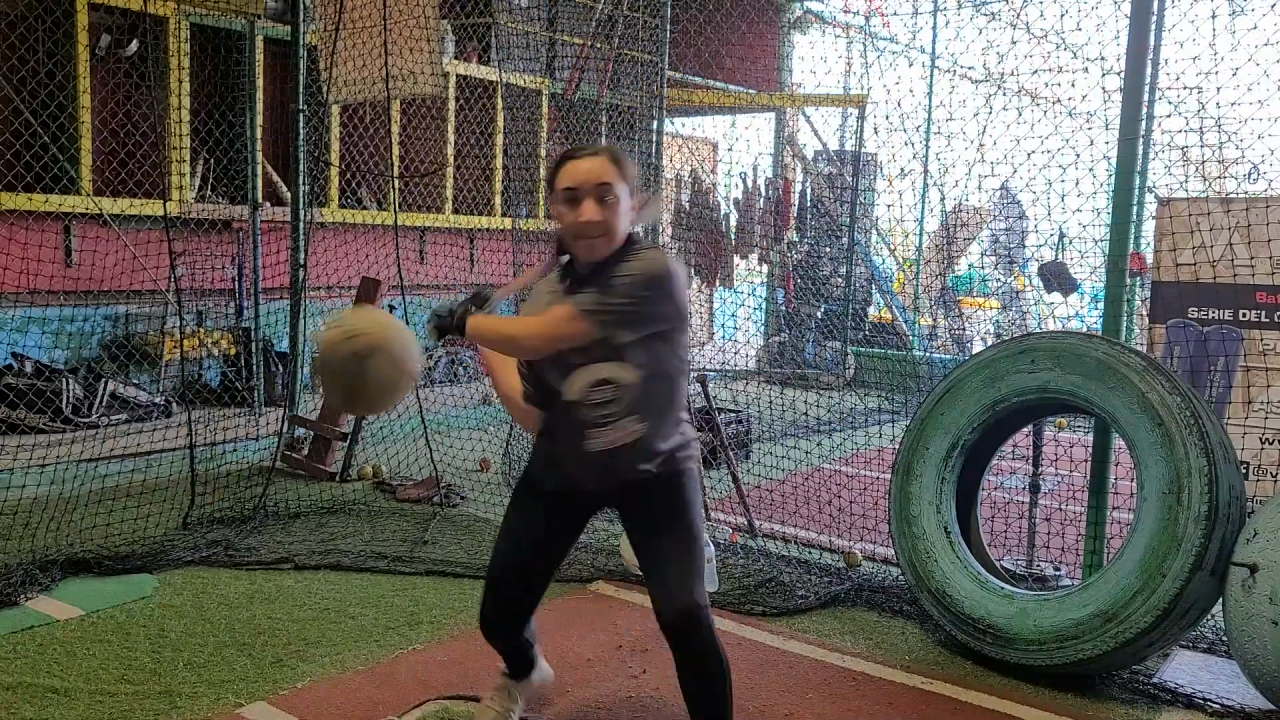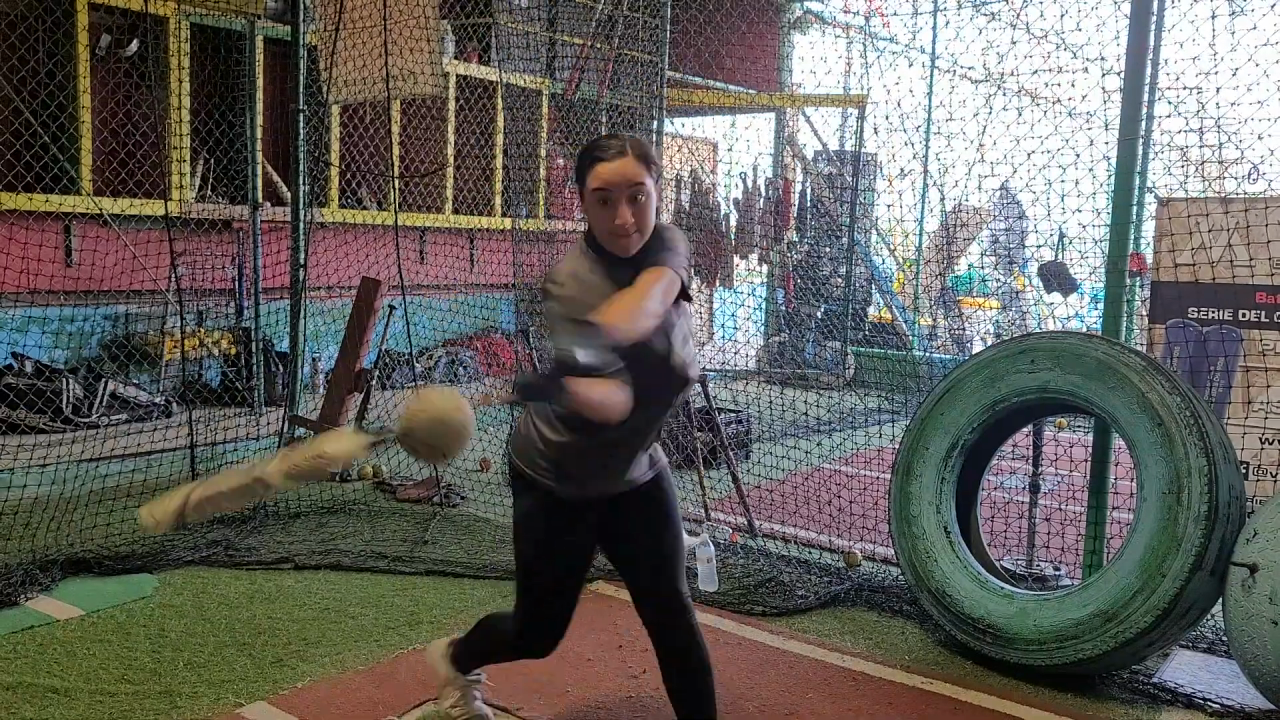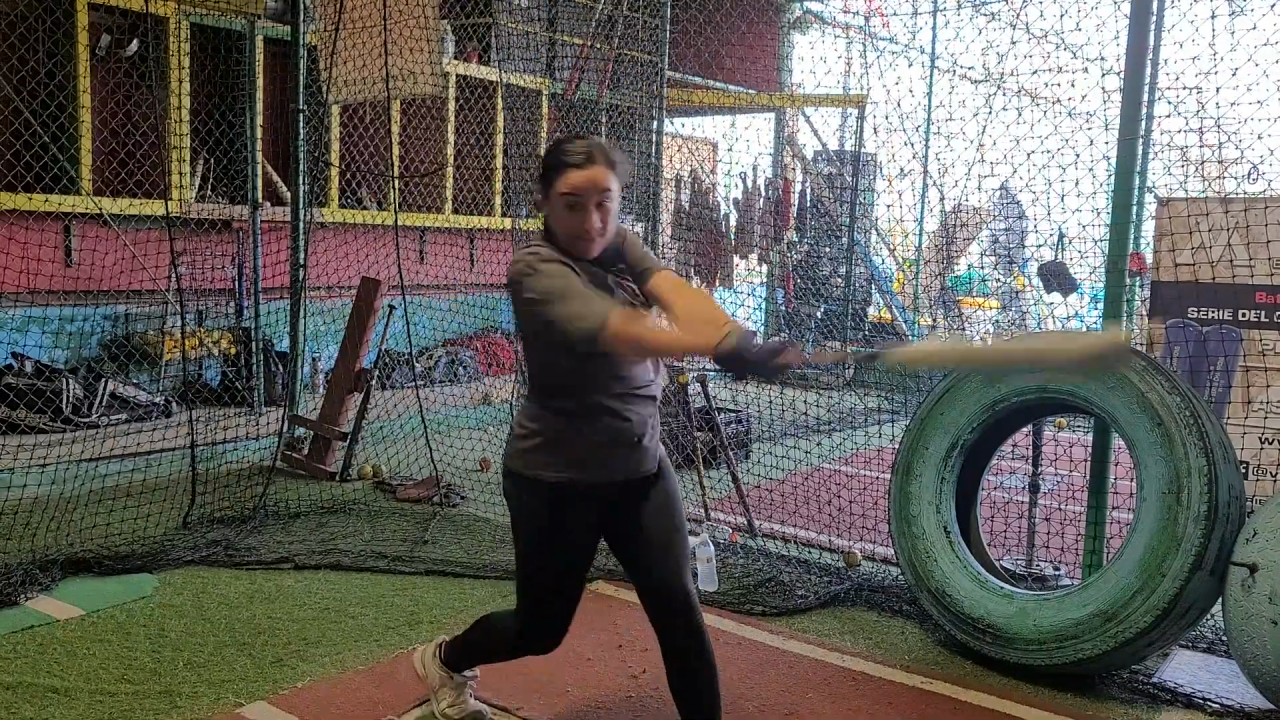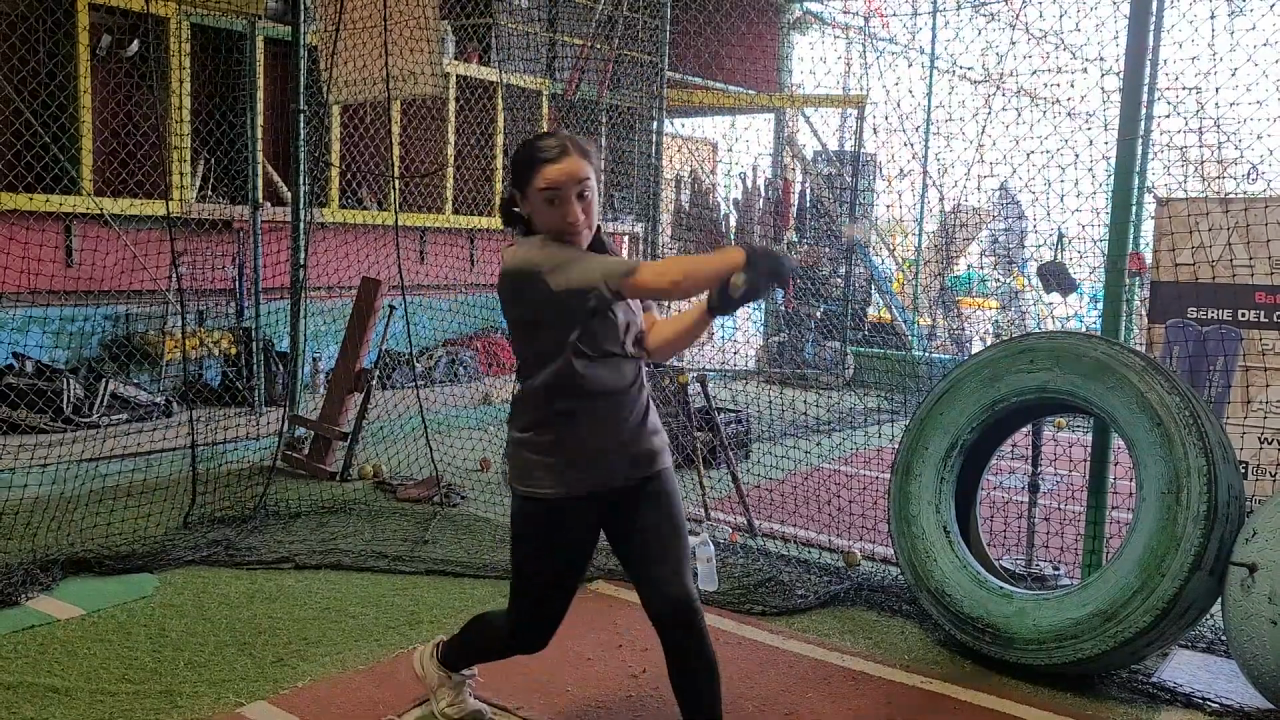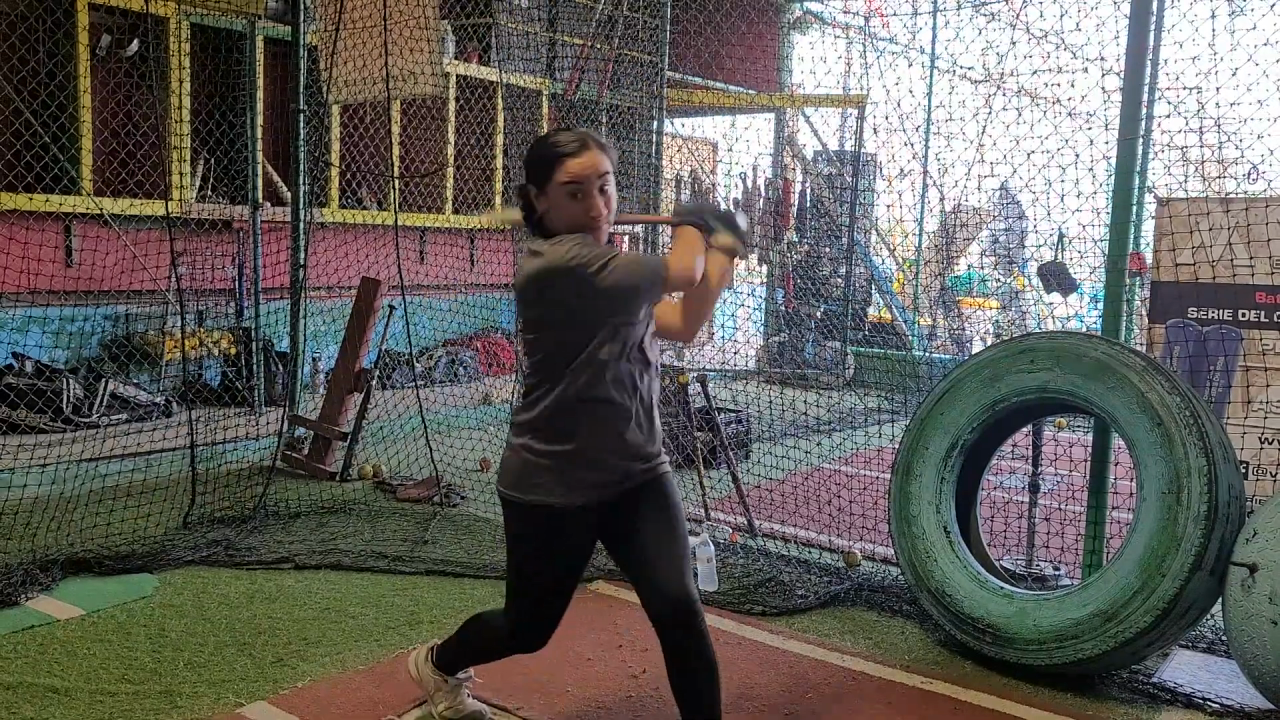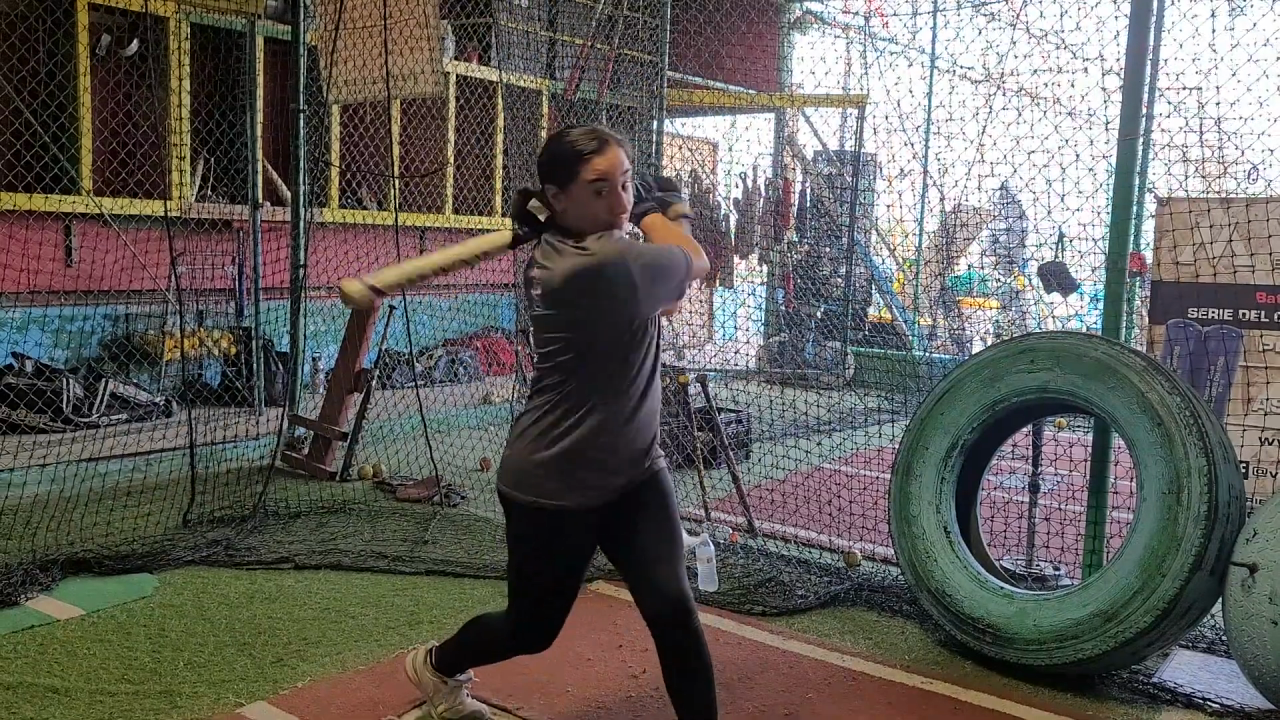
dt=0.1s
person 1, frame 1
left shoulder: (654, 273)
right shoulder: (551, 284)
left elbow: (540, 335)
left wrist: (466, 321)
right wrist: (519, 396)
left hip: (657, 465)
right hip: (563, 468)
left knee: (685, 616)
right knee: (499, 609)
right ankle: (522, 674)
person 1, frame 2
left shoulder: (667, 243)
right shoulder: (571, 265)
left elbow: (645, 302)
right elbow: (599, 398)
left wrist: (589, 343)
right wrist: (598, 395)
left hip: (636, 467)
right hip: (558, 474)
left knee: (670, 612)
right knee: (537, 630)
right ankle: (459, 661)
person 1, frame 3
left shoulder: (618, 247)
right shoulder: (535, 268)
left elbow: (675, 294)
right elbow: (621, 331)
left wrist: (729, 334)
right wrist: (720, 345)
left hip: (638, 464)
right hip: (554, 475)
left knee: (676, 608)
right knee: (542, 627)
right ankle: (445, 659)
person 1, frame 4
left shoulder: (595, 257)
right shoulder: (527, 264)
left elbow: (655, 340)
right elbow: (652, 280)
left wrist: (724, 297)
right wrist: (745, 262)
left hip: (637, 462)
right hip: (553, 477)
left knee: (677, 607)
right knee: (532, 626)
right ankle: (443, 660)
person 1, frame 5
left shoulder: (592, 257)
right shoulder: (563, 263)
left elbow: (679, 325)
right elbow: (679, 273)
left wrist: (719, 248)
right wrist: (692, 224)
left hip: (636, 466)
right hip: (551, 482)
left knee: (677, 608)
right knee: (530, 628)
right ankle: (440, 663)
person 1, frame 6
left shoulder: (559, 247)
right shoulder: (600, 264)
left elbow: (664, 268)
right elbow: (692, 265)
left wrist: (657, 206)
right wrist: (655, 211)
left hip: (631, 465)
right hip: (552, 480)
left knee: (672, 608)
right knee: (533, 628)
right ankle: (434, 664)
